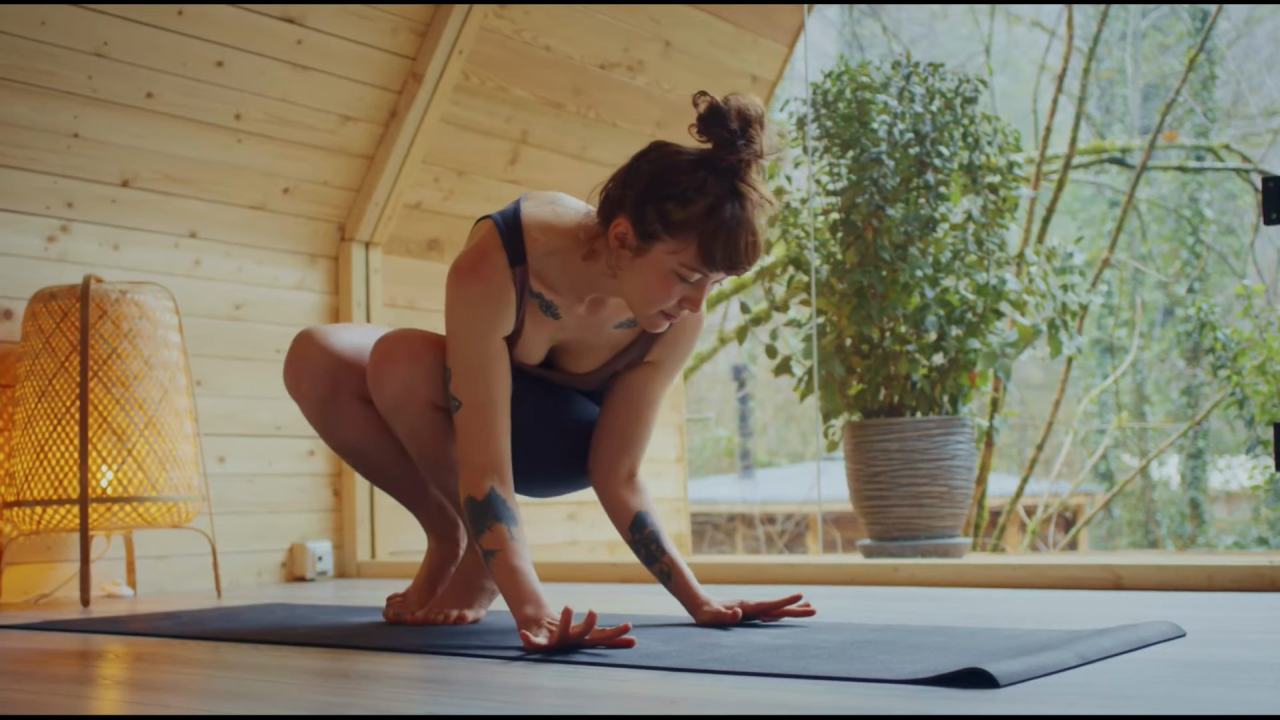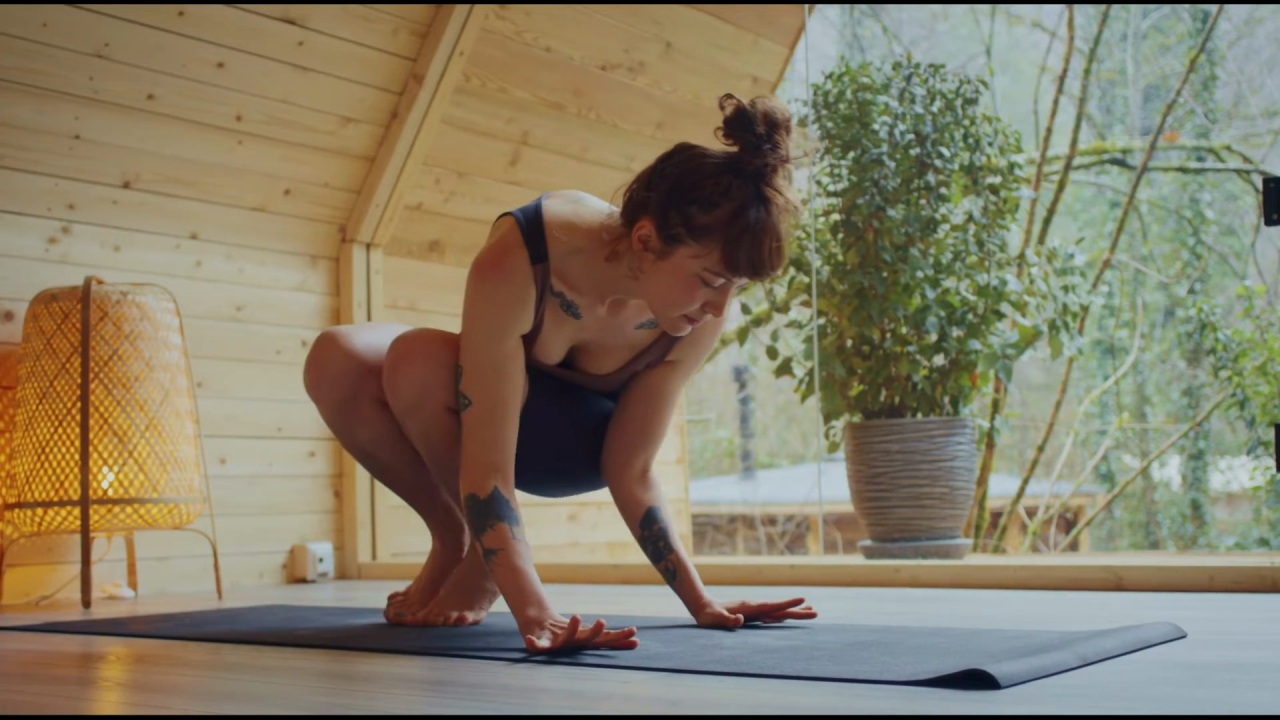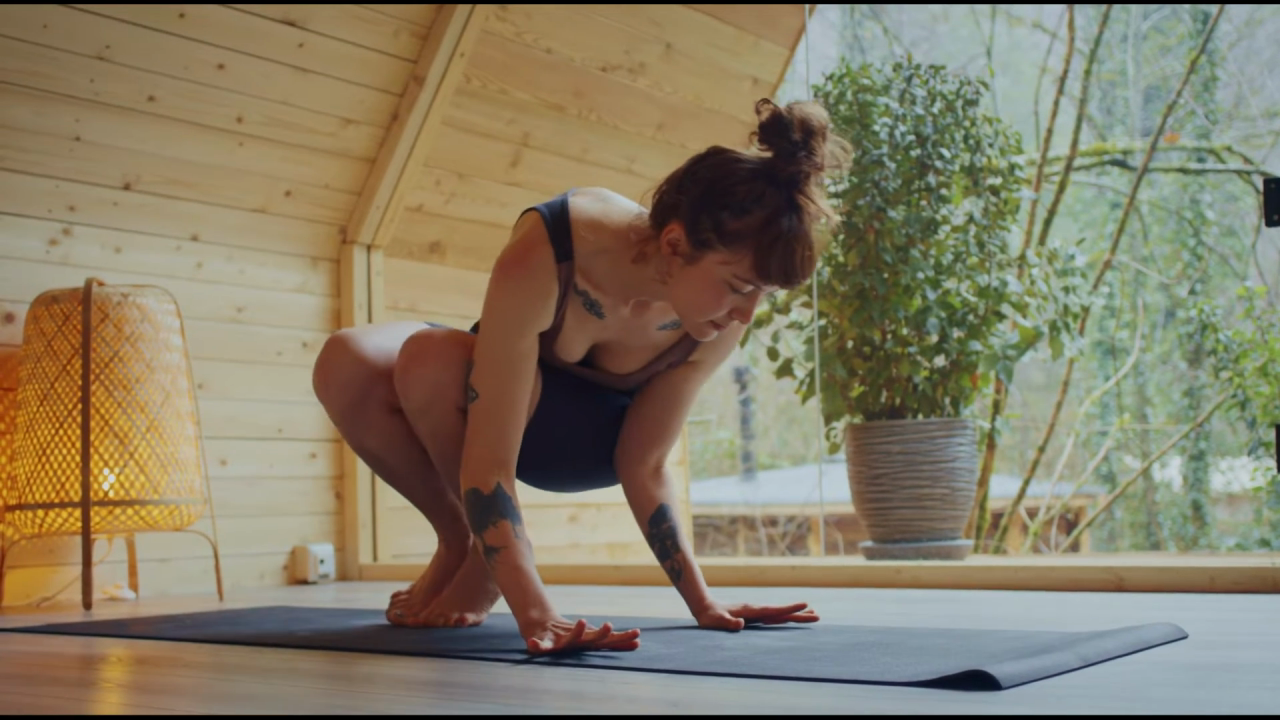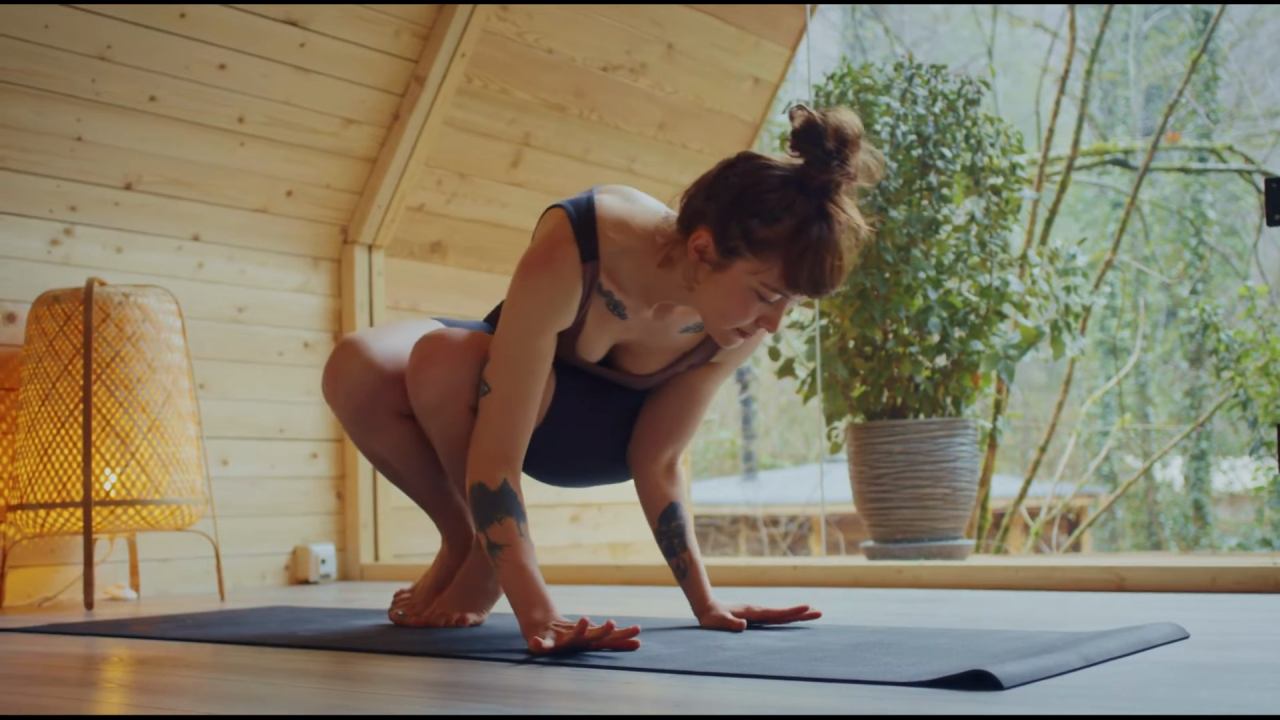
dt=0.2s
person 1, frame 1
left shoulder: (676, 324)
right shoulder: (493, 265)
left elbow: (617, 478)
right elbow: (486, 468)
left wrist: (698, 601)
right wrist: (533, 612)
left hip: (567, 437)
right hip: (462, 416)
left knee: (404, 366)
right knee: (316, 360)
left ankle: (482, 561)
right ankle: (447, 538)
person 1, frame 2
left shoulder: (697, 323)
right shoulder: (515, 262)
left elbow: (631, 473)
right elbow: (488, 466)
left wrist: (701, 602)
right wrist: (535, 614)
left hip: (580, 441)
right hip: (474, 412)
left knee: (419, 364)
right knee: (336, 361)
left ankle: (484, 561)
right ankle: (453, 539)
person 1, frame 3
left shoulder: (719, 325)
right shoulder: (540, 259)
left elbow: (643, 467)
right elbow: (489, 461)
left wrist: (703, 603)
right wrist: (536, 615)
left hip: (591, 436)
right hip: (489, 396)
left knee: (432, 365)
right knee: (345, 364)
left ankle: (487, 565)
right ankle: (458, 541)
person 1, frame 4
left shoulder: (741, 322)
right shoulder: (566, 255)
left elbow: (656, 462)
right elbow: (497, 456)
left wrist: (705, 602)
right wrist: (538, 615)
left hip: (599, 429)
right hip: (506, 366)
right knee: (356, 369)
left ankle: (490, 557)
right ankle: (462, 541)
